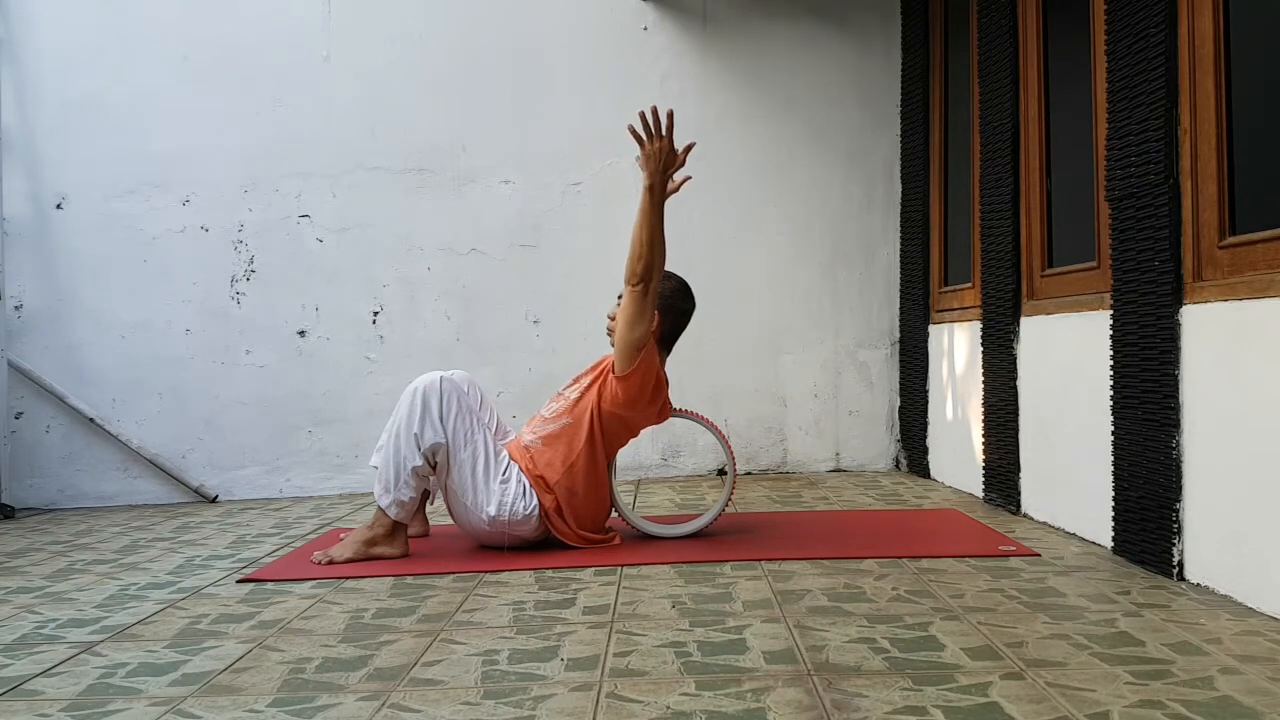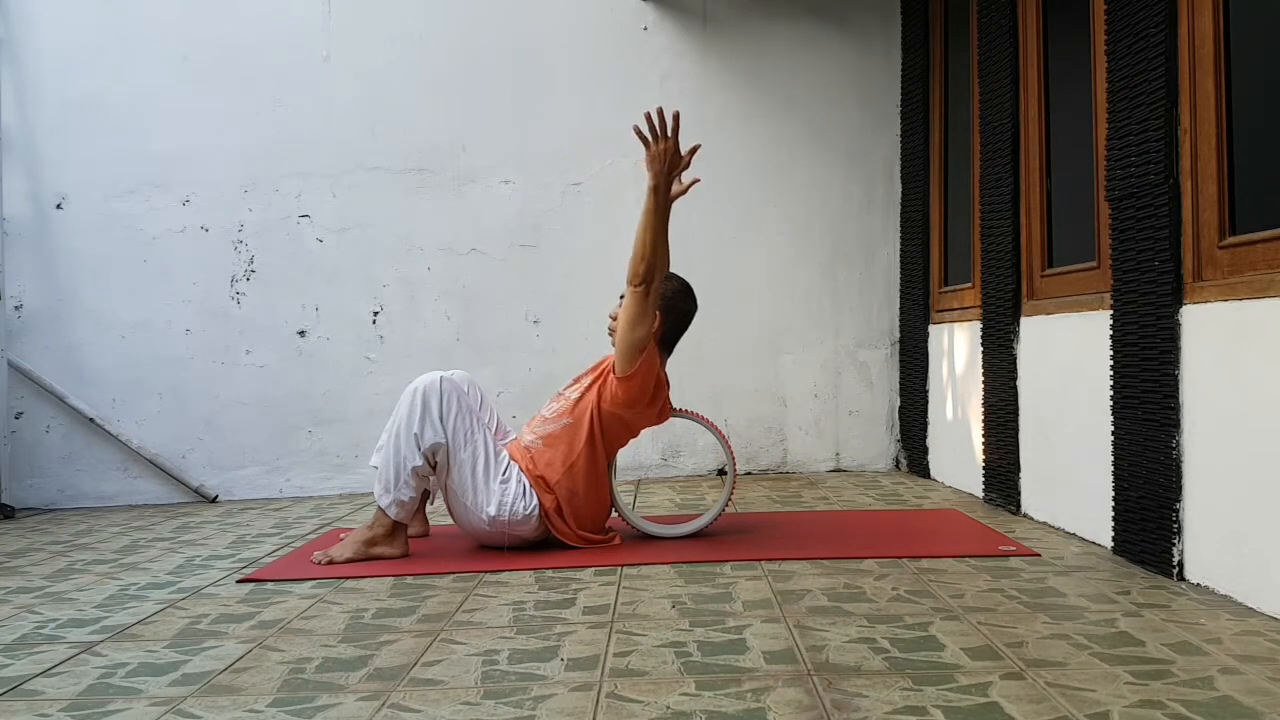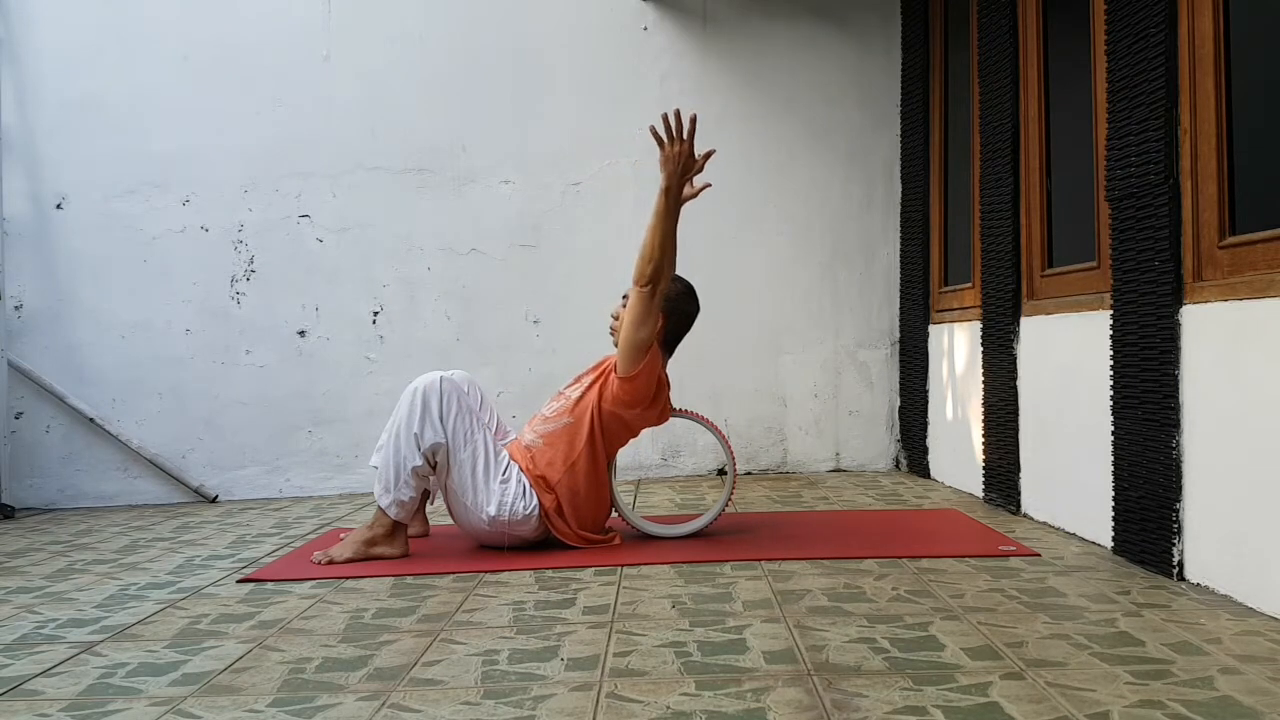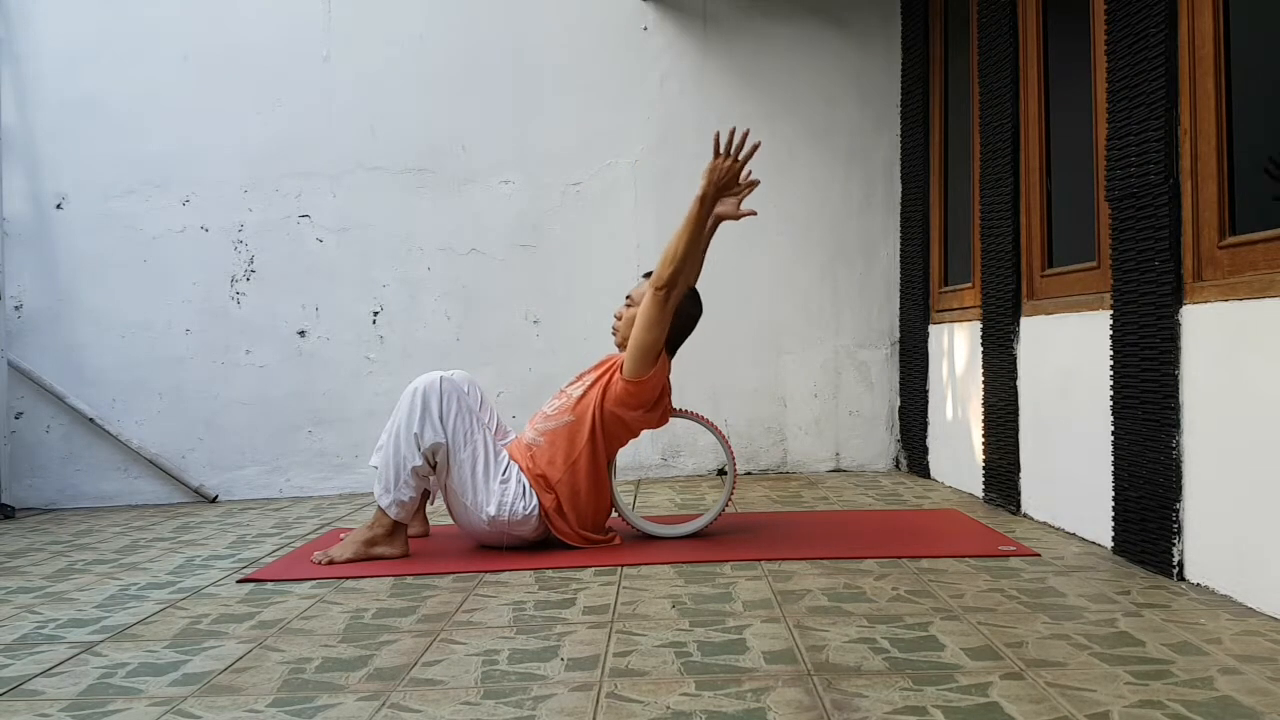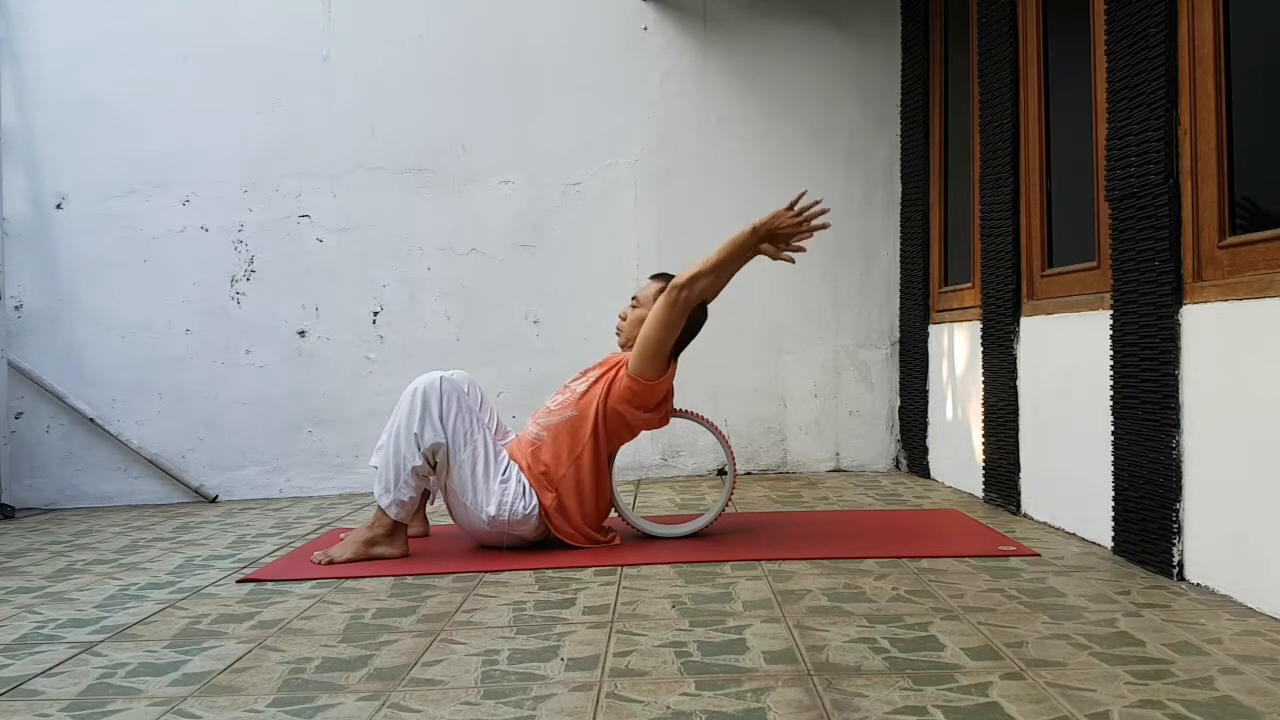
dt=0.4s
person 1, frame 1
left shoulder: (640, 375)
right shoulder: (637, 378)
left elbow: (640, 282)
right elbow: (647, 285)
left wrist: (653, 188)
right wrist: (657, 197)
left hip: (514, 506)
right hip: (518, 480)
left knee: (435, 390)
right knee: (456, 386)
left ankle: (386, 529)
right ankle: (411, 511)
person 1, frame 2
left shoulder: (640, 376)
right shoulder: (638, 377)
left elbow: (642, 282)
right elbow: (652, 285)
left wrist: (657, 190)
right wrist: (664, 199)
left hip: (516, 506)
right hip: (517, 480)
left knee: (435, 391)
right knee: (456, 386)
left ankle: (386, 530)
right ankle: (410, 511)
person 1, frame 3
left shoulder: (641, 378)
right shoulder: (639, 377)
left elbow: (649, 284)
right elbow: (658, 289)
left wrist: (669, 190)
right wrist: (675, 201)
left hip: (515, 508)
right hip: (517, 482)
left knee: (435, 391)
right knee: (456, 387)
left ankle: (386, 530)
right ankle: (412, 511)
person 1, frame 4
left shoulder: (643, 380)
right shoulder: (631, 373)
left elbow: (666, 285)
right elbow: (675, 292)
left wrist: (706, 198)
right wrist: (713, 218)
left hip: (515, 508)
right hip: (516, 488)
left knee: (433, 391)
right knee: (456, 387)
left ankle: (386, 531)
right ankle: (410, 512)
person 1, frame 5
left shoulder: (643, 381)
right shoulder: (630, 372)
left elbow: (683, 292)
right elbow: (692, 298)
left wrist: (758, 235)
right wrist: (757, 246)
left hip: (513, 506)
right hip: (517, 486)
left knee: (434, 391)
right knee: (455, 388)
left ankle: (387, 530)
right ankle: (410, 511)
